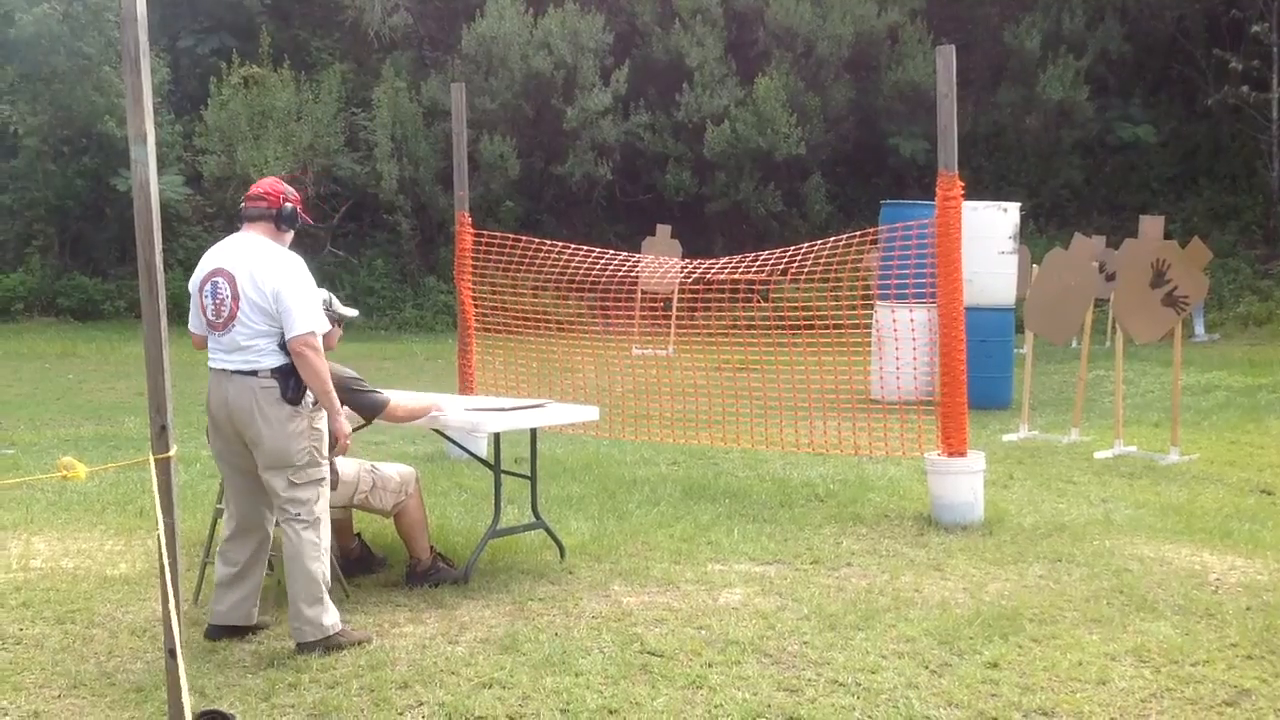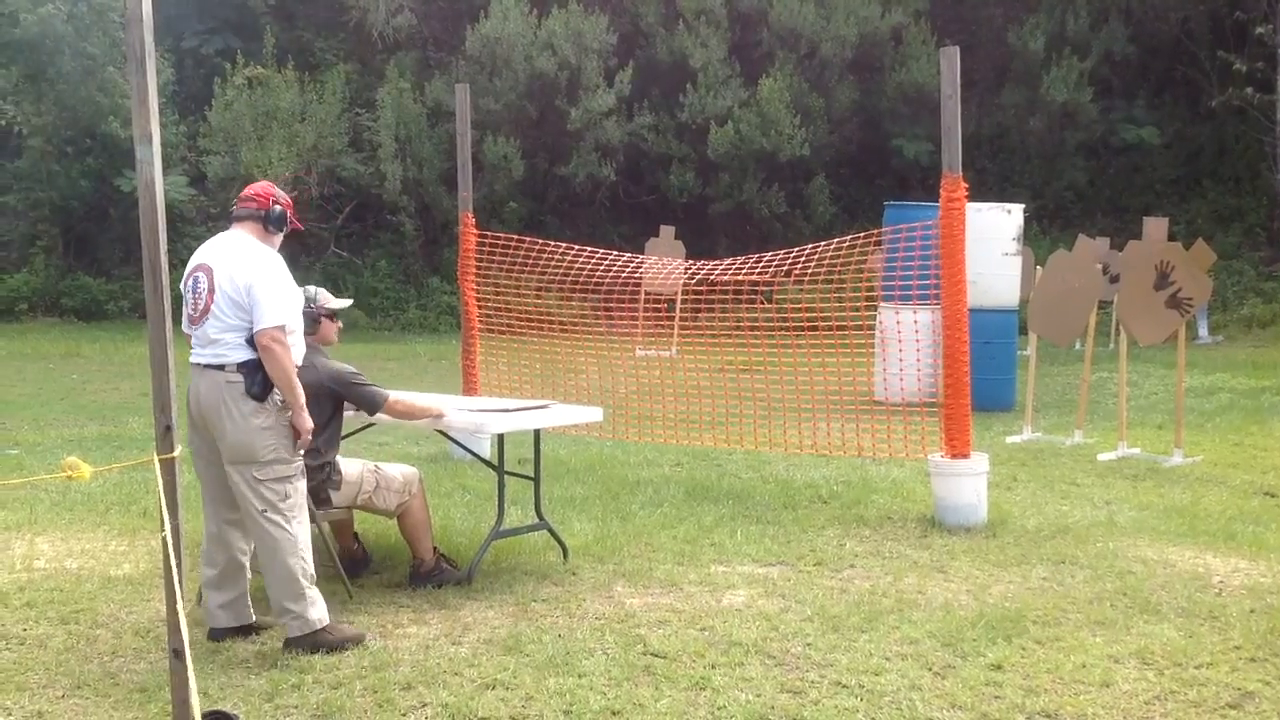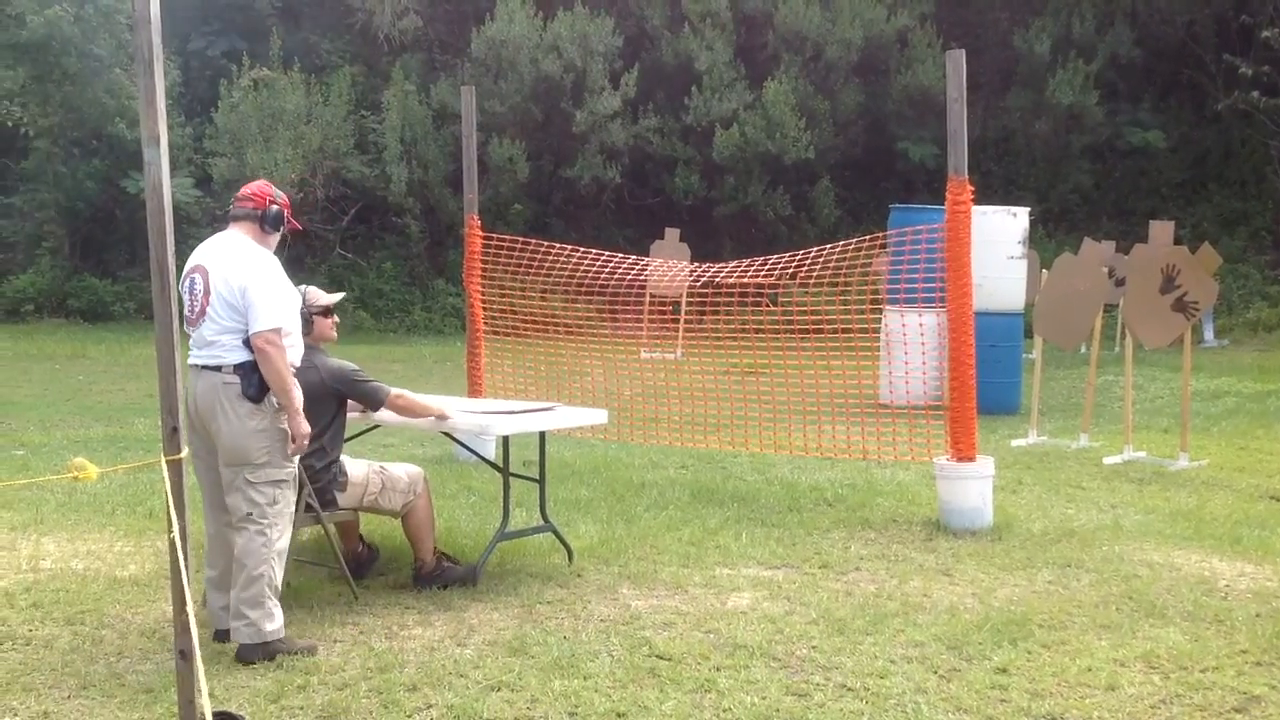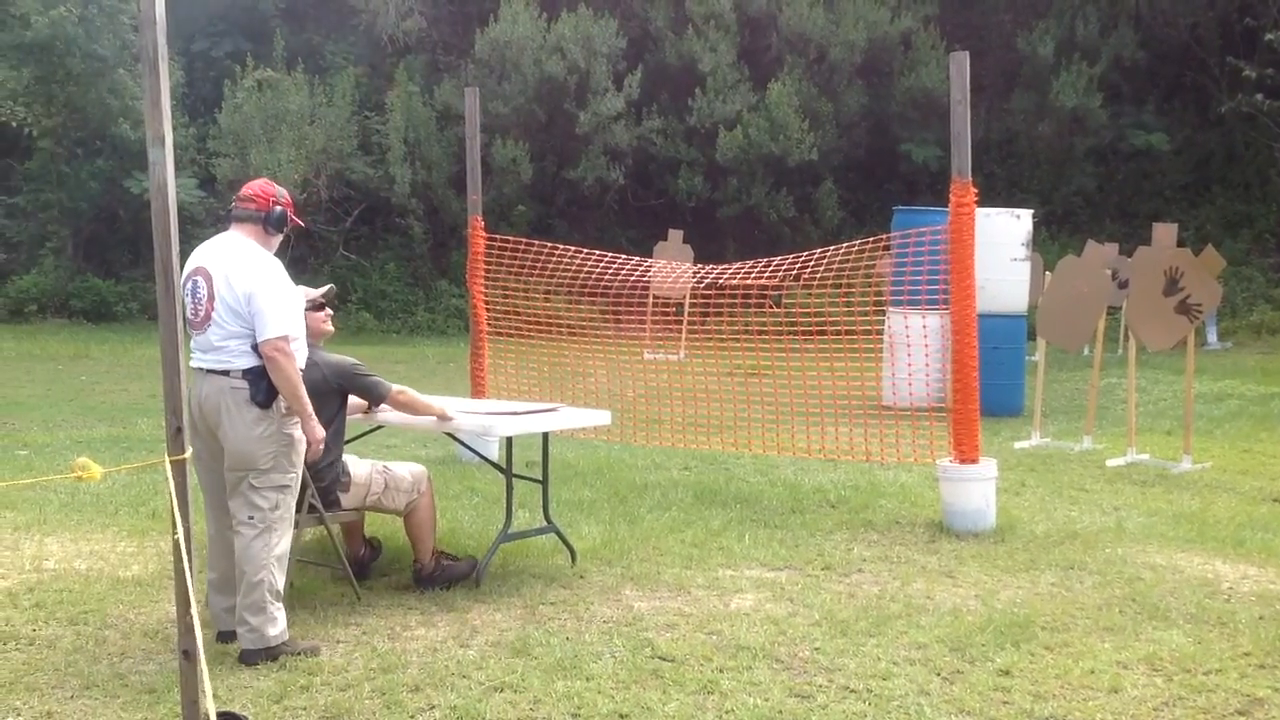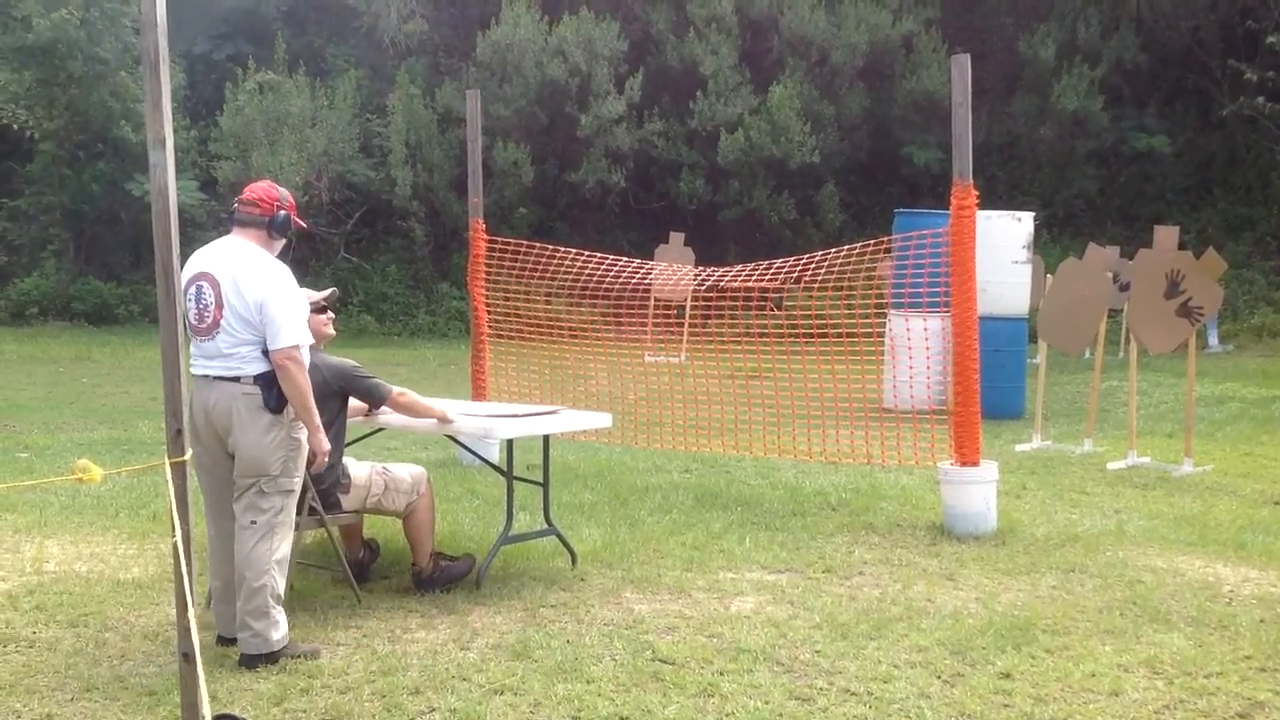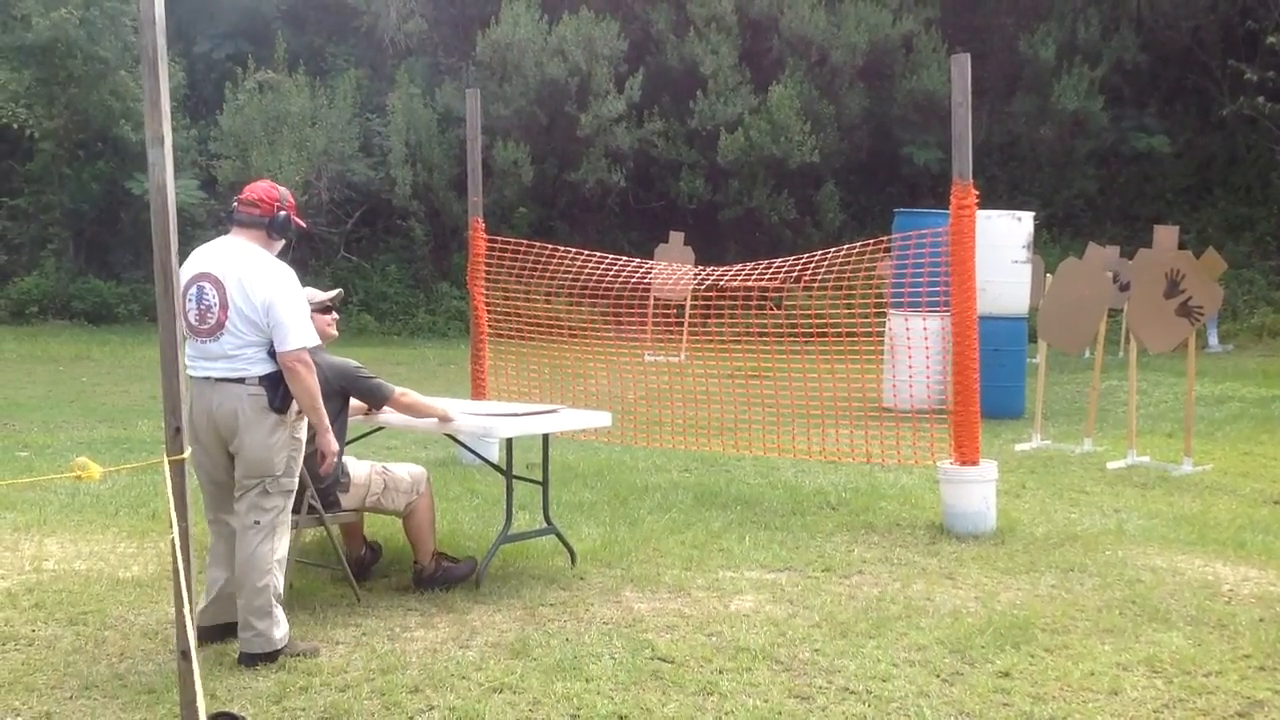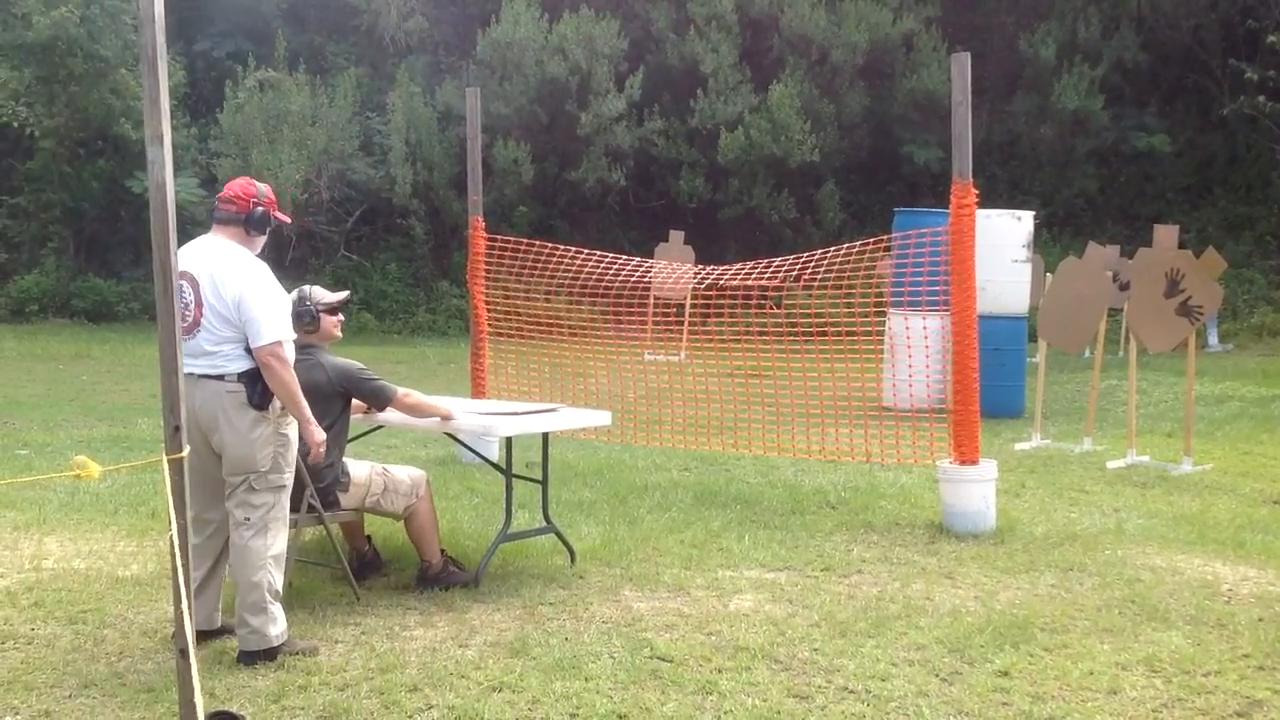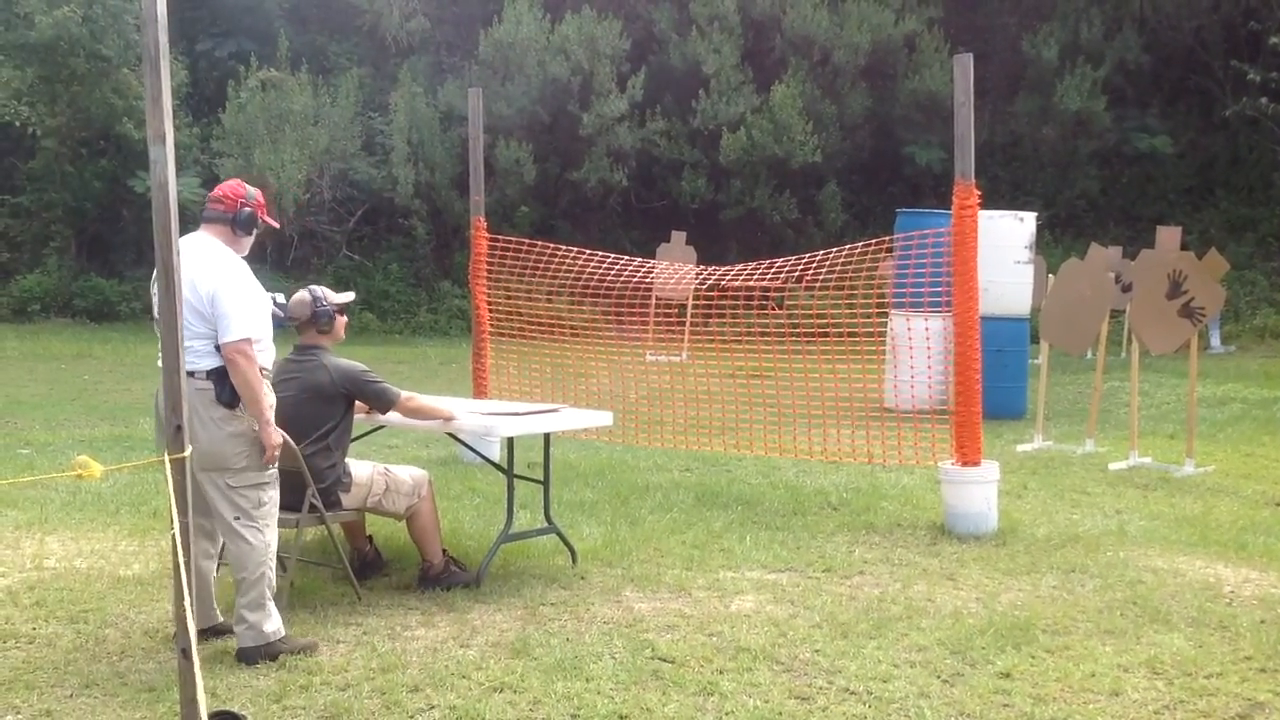
dt=0.3s
person 1, frame 1
left shoulder: (210, 260)
right shoulder: (282, 264)
left elbow: (199, 338)
right elbow: (303, 347)
right wrist: (335, 413)
left hip: (222, 391)
right hip: (274, 397)
left knee: (245, 511)
right knee: (304, 513)
left ankle: (229, 615)
right ankle: (316, 628)
person 1, frame 2
left shoulder: (201, 257)
right shoulder: (261, 261)
right elbow: (270, 341)
right wrist: (299, 408)
left hip: (202, 386)
right hip: (247, 393)
left knee: (223, 512)
right knee: (278, 510)
left ankle: (226, 615)
right ankle: (307, 624)
person 1, frame 3
left shoulder: (201, 255)
right shoulder: (257, 262)
right elbow: (266, 343)
right wrist: (294, 413)
left hip: (201, 386)
right hip: (246, 395)
left knee: (223, 513)
right knee: (263, 516)
left ankle: (227, 618)
right ankle: (259, 633)
person 1, frame 4
left shoulder: (201, 257)
right shoulder: (261, 266)
right elbow: (275, 351)
right wrist: (307, 418)
left hip: (204, 389)
right hip: (251, 399)
left knee: (225, 515)
right knee: (262, 521)
left ankle: (229, 619)
right ankle: (261, 637)
person 1, frame 5
left shoulder: (198, 261)
right shoulder: (269, 273)
right elbow: (286, 360)
right wrist: (314, 429)
left hip: (203, 396)
right hip: (256, 404)
left knee: (225, 521)
right knee: (262, 524)
left ankle: (231, 624)
right ankle: (263, 641)
person 1, frame 6
left shoulder: (196, 261)
right shoulder: (272, 275)
right elbow: (295, 362)
right wrist: (323, 430)
left hip: (202, 396)
right hip: (258, 404)
left knee: (224, 517)
right knee: (262, 524)
left ankle: (218, 616)
right ankle: (262, 641)
person 1, frame 7
left shoulder: (183, 258)
right shoulder: (248, 271)
right elbow: (270, 357)
right wrist: (307, 422)
left hip: (192, 395)
right hip: (244, 403)
left knee: (205, 516)
right knee: (257, 522)
left ankle: (199, 619)
right ankle: (263, 637)
person 1, frame 8
left shoulder: (176, 255)
right shoulder: (227, 269)
right elbow: (239, 354)
right wrist: (265, 422)
left hip: (177, 392)
right hip: (220, 401)
left knee: (196, 515)
right knee: (250, 517)
left ankle: (198, 619)
right ankle: (259, 635)
person 2, frame 1
right shoulder: (332, 374)
right elbow: (395, 411)
right wrist: (433, 404)
left knee: (342, 465)
right knee: (405, 480)
left ankle: (352, 555)
right ankle: (424, 567)
person 2, frame 2
right shoulder: (331, 372)
right elbow: (396, 406)
left wrist: (358, 399)
right wrist: (435, 410)
right hip: (314, 482)
left knee: (338, 465)
right knee: (407, 480)
left ankle: (350, 555)
right ankle: (427, 567)
person 2, frame 3
right shoulder: (333, 370)
right elbow: (397, 401)
left wrist: (360, 403)
right wrist: (438, 411)
right hip: (318, 485)
left knee: (346, 464)
right knee: (413, 479)
left ankle: (356, 555)
right ankle: (429, 567)
person 2, frame 4
right shoulder: (335, 366)
right elbow: (399, 397)
left wrist: (366, 403)
right wrist: (439, 411)
right hip: (320, 486)
left knee: (352, 464)
right knee: (416, 478)
left ankle: (358, 556)
right ankle: (428, 568)
person 2, frame 5
right shoulder: (335, 369)
right elbow: (399, 399)
left wrist: (366, 406)
right wrist: (440, 413)
right hip: (321, 488)
left knee: (351, 467)
right knee: (415, 479)
left ankle: (357, 559)
right ankle: (426, 570)
person 2, frame 6
right shoulder: (337, 369)
right elbow: (401, 399)
left wrist: (364, 405)
right wrist: (442, 413)
right hip: (320, 488)
left knee: (351, 467)
right knee: (416, 479)
left ankle: (359, 557)
right ankle: (428, 569)
person 2, frame 7
right shoulder: (339, 369)
right elbow: (405, 400)
left wrist: (364, 404)
right wrist: (445, 411)
right hip: (320, 488)
left knee: (352, 469)
right knee: (415, 482)
left ankle: (362, 557)
right ankle: (435, 569)
person 2, frame 8
left shoulder: (282, 368)
right shoulder: (342, 371)
right elbow: (408, 404)
left wrist: (361, 404)
right wrist: (447, 413)
left hip: (283, 486)
right hip: (320, 489)
left knee: (351, 472)
right knee: (416, 482)
left ankle: (363, 557)
right ankle: (436, 569)
